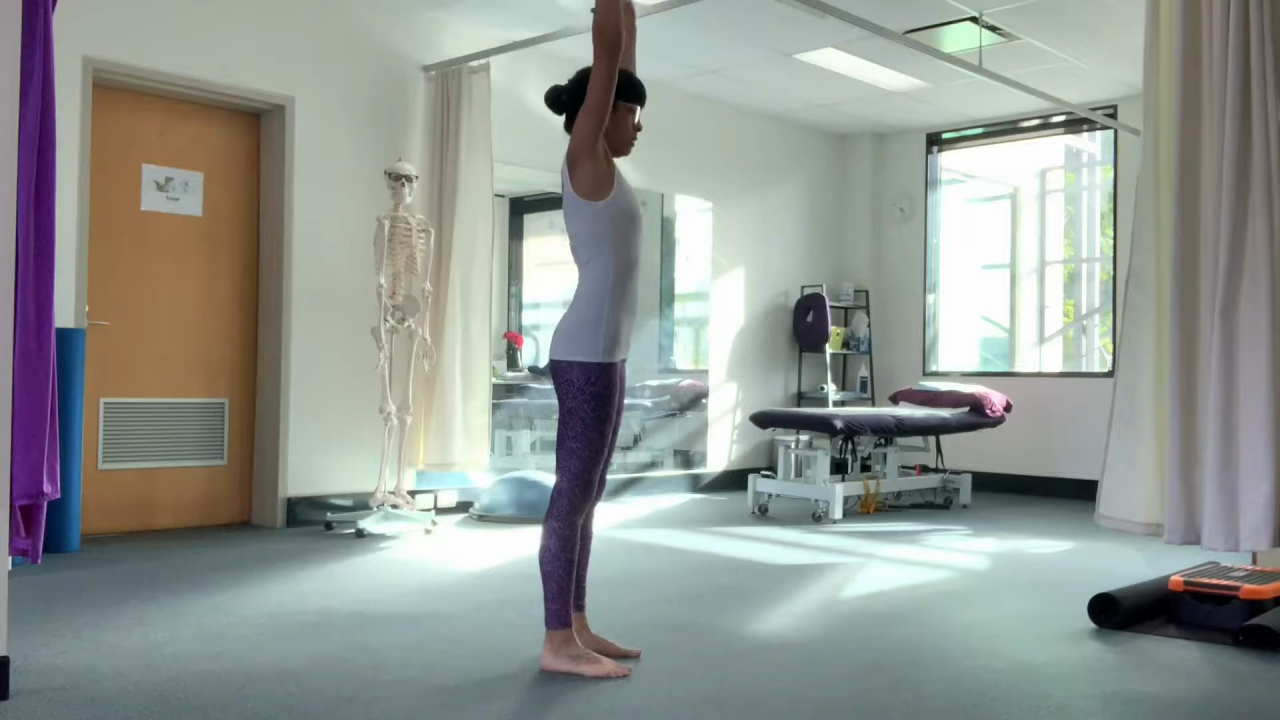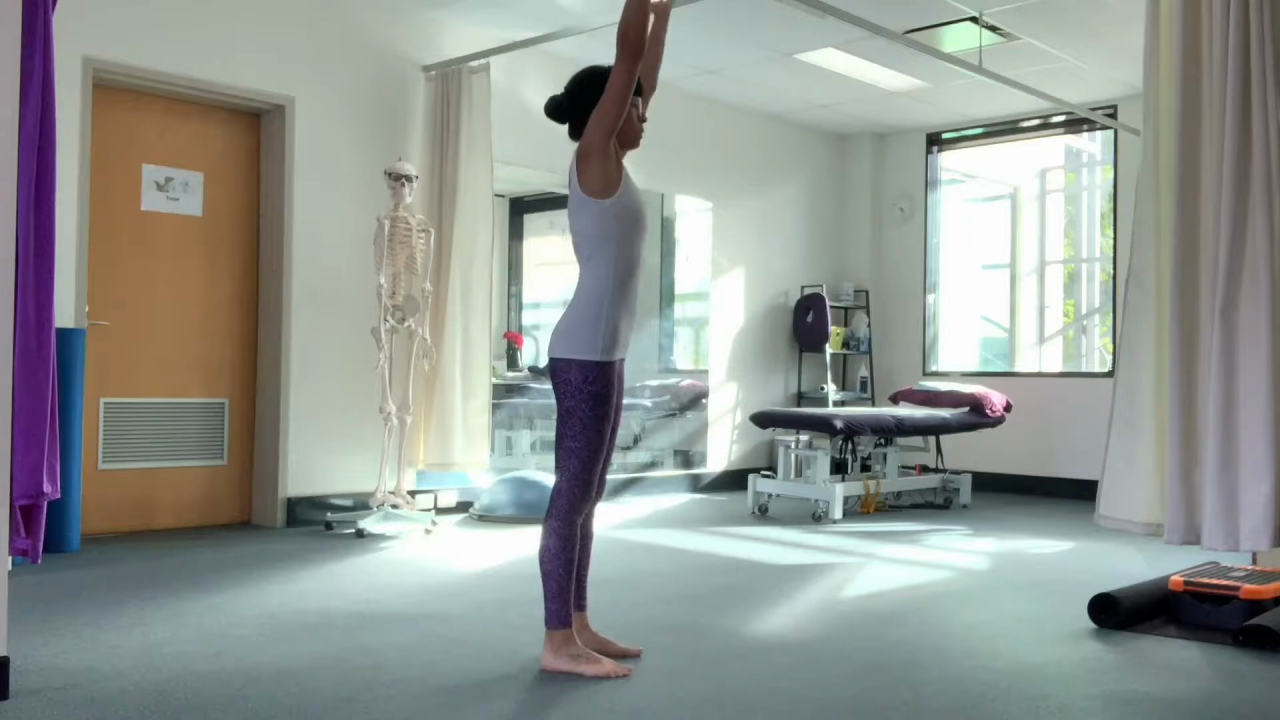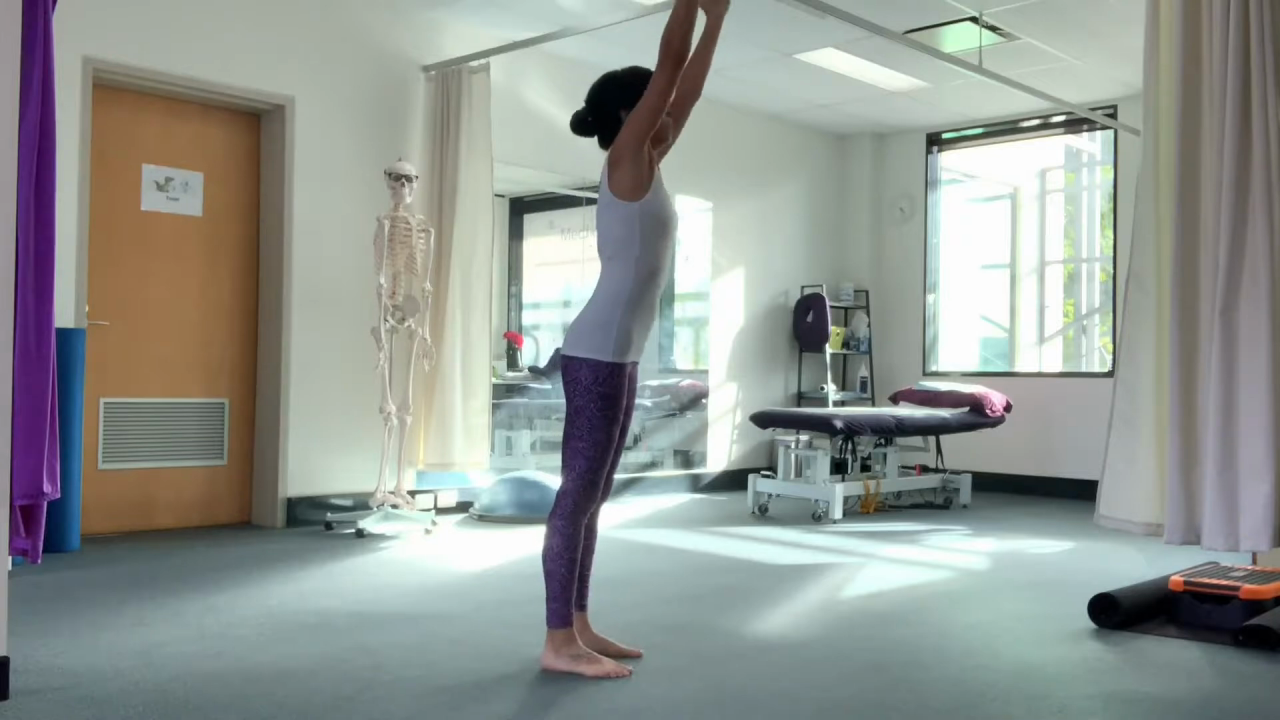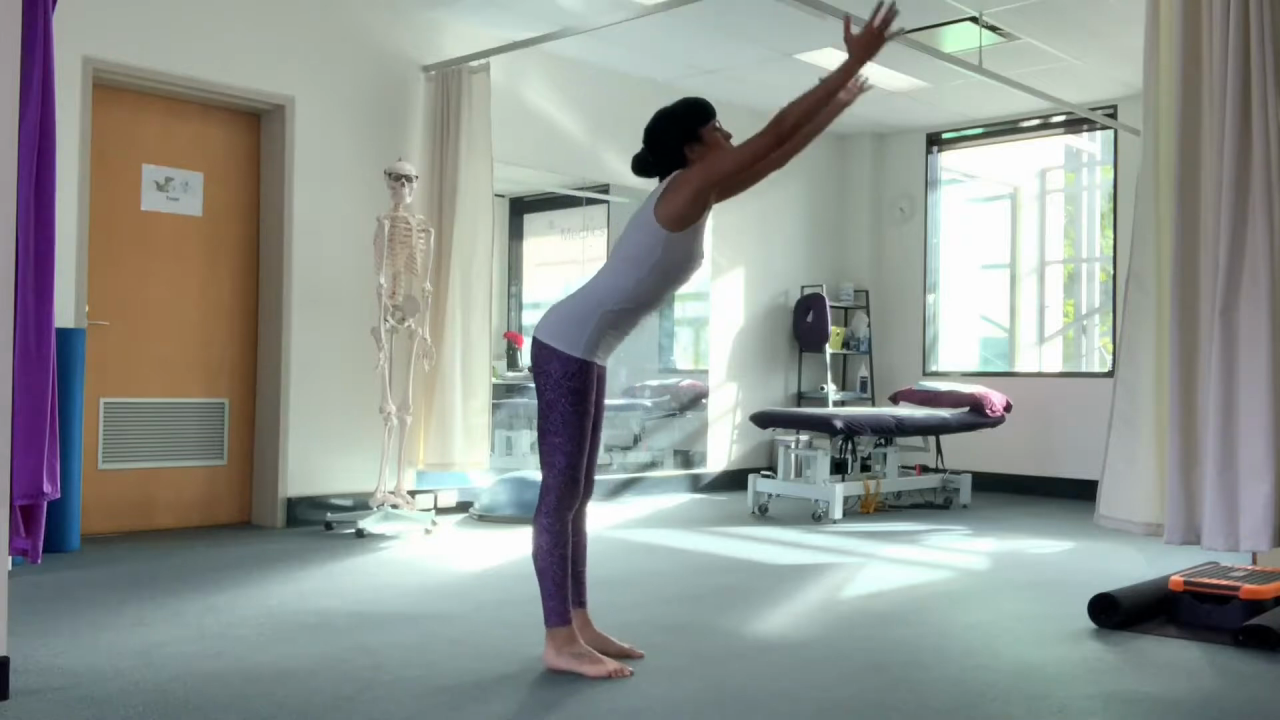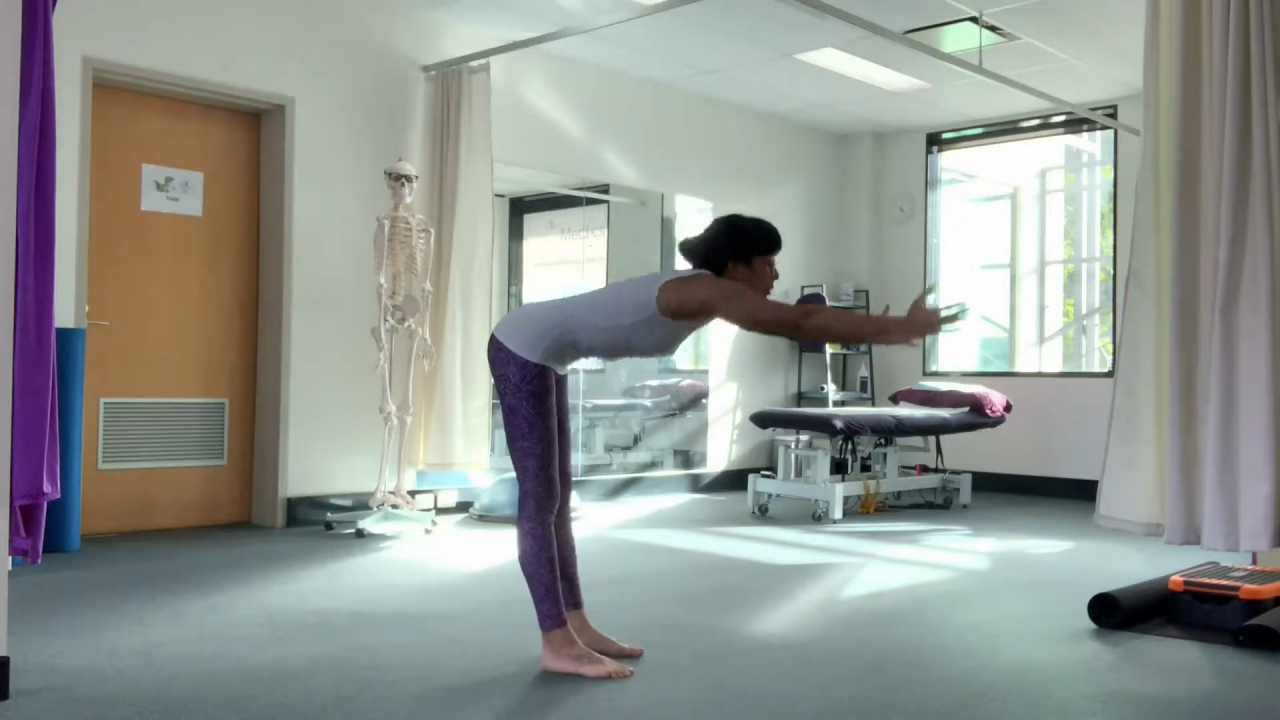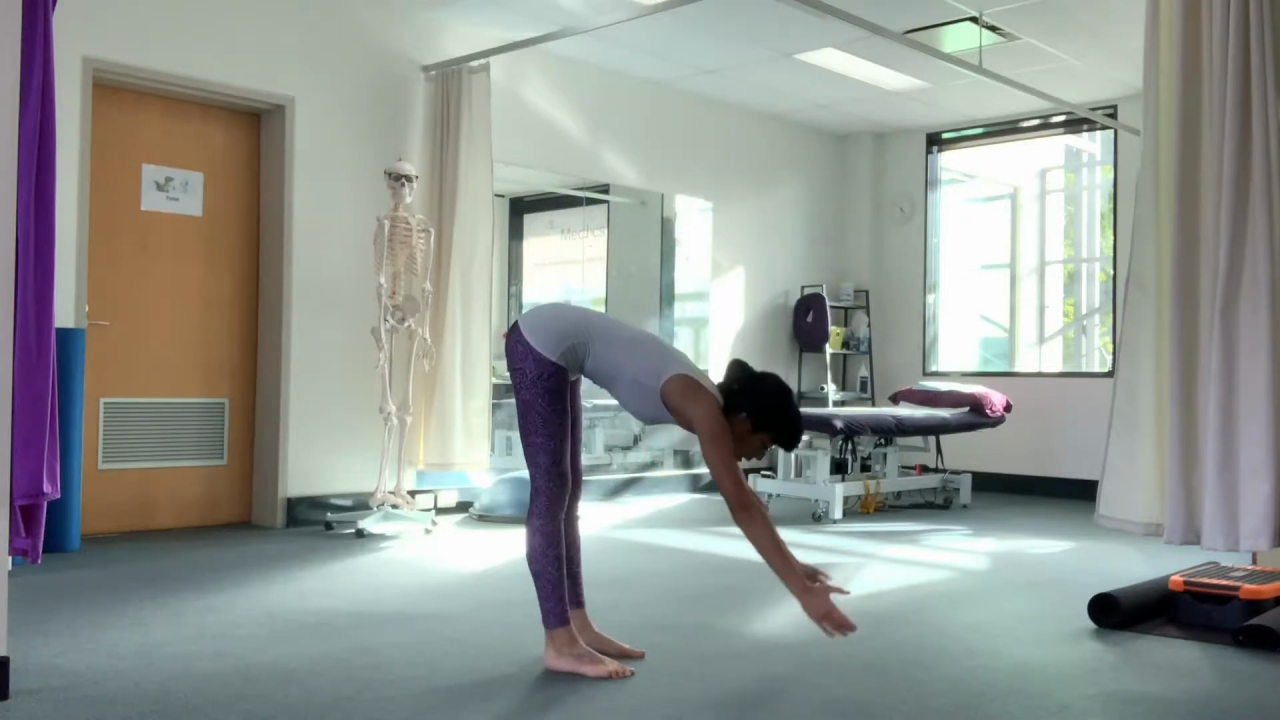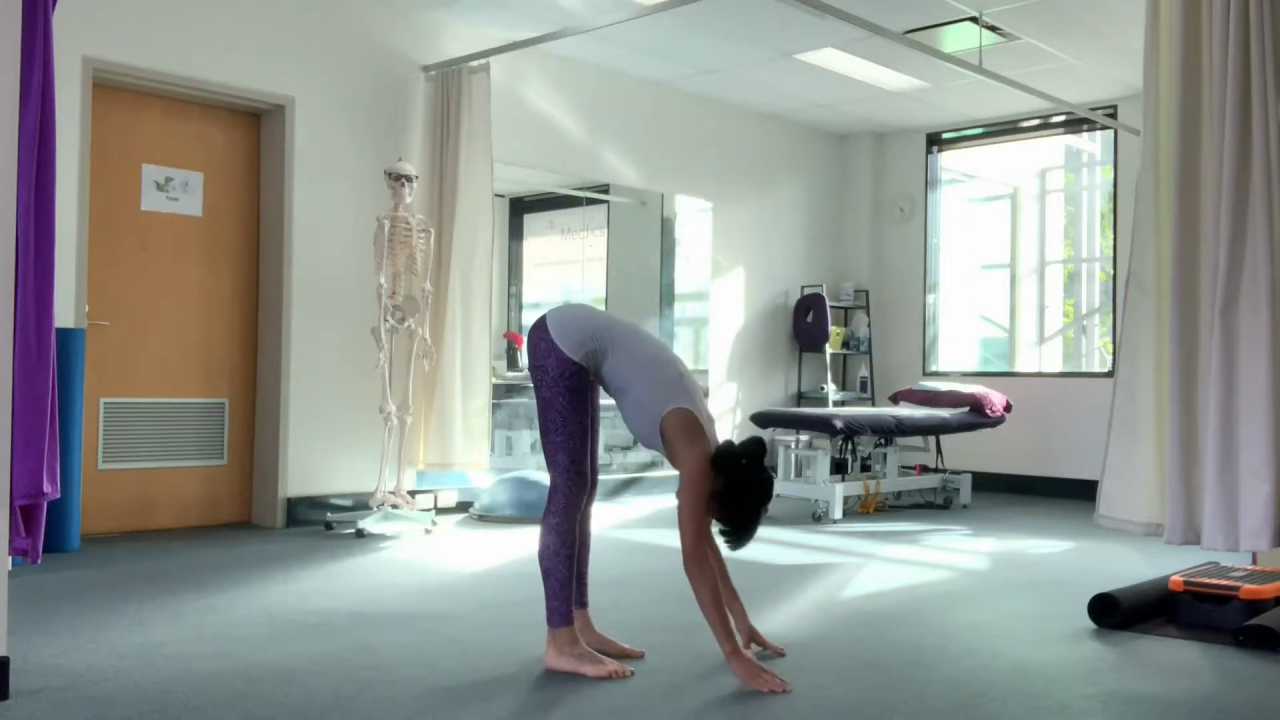
dt=0.3s
person 1, frame 1
left shoulder: (597, 166)
right shoulder: (585, 158)
left elbow: (617, 57)
right elbow: (606, 55)
left hip: (600, 353)
right hip: (588, 353)
left knee: (585, 496)
right knee: (573, 496)
left ankle: (576, 628)
right ankle: (558, 644)
person 1, frame 2
left shoulder: (607, 163)
right shoulder: (592, 156)
left elbow: (644, 80)
right elbow: (626, 57)
left hip: (599, 352)
right hip: (584, 353)
left knee: (584, 497)
right knee: (573, 496)
left ankle: (576, 628)
right ankle: (557, 643)
person 1, frame 3
left shoulder: (643, 165)
right shoulder: (626, 159)
left elbow: (686, 89)
right elbow: (668, 65)
left hip: (613, 353)
right hip: (599, 352)
left knee: (590, 496)
right knee: (579, 496)
left ankle: (578, 628)
right ankle: (559, 644)
person 1, frame 4
left shoulder: (697, 193)
right shoulder: (686, 189)
left elbow: (776, 149)
right elbow: (775, 133)
left wrist: (841, 97)
right wrist: (851, 62)
left hip: (583, 352)
right hip: (569, 347)
left knee: (572, 495)
right knee: (563, 496)
left ankle: (578, 622)
right ankle: (562, 642)
person 1, frame 5
left shoulder: (705, 294)
right shoulder: (704, 291)
left elbow: (795, 320)
right elbow: (800, 324)
left wrist: (884, 330)
right wrist: (896, 328)
left hip: (541, 353)
right hip: (525, 349)
left knee: (555, 495)
right knee: (539, 496)
left ankle: (576, 626)
right ankle: (558, 645)
person 1, frame 6
left shoulder: (711, 406)
right shoulder: (704, 408)
left elbow: (743, 500)
right elbow: (742, 506)
left wrist: (792, 568)
right wrist: (800, 589)
left hip: (556, 344)
right hip: (543, 342)
left knee: (566, 491)
right knee: (552, 492)
left ankle: (579, 627)
right ankle: (559, 646)
person 1, frame 7
left shoulder: (701, 444)
right shoulder: (696, 450)
left elbow: (705, 545)
right elbow: (695, 559)
left wrist: (743, 623)
right wrist: (735, 657)
left hip: (575, 345)
right hip: (566, 342)
left knee: (582, 490)
right knee: (570, 493)
left ankle: (579, 627)
right ankle: (561, 644)
